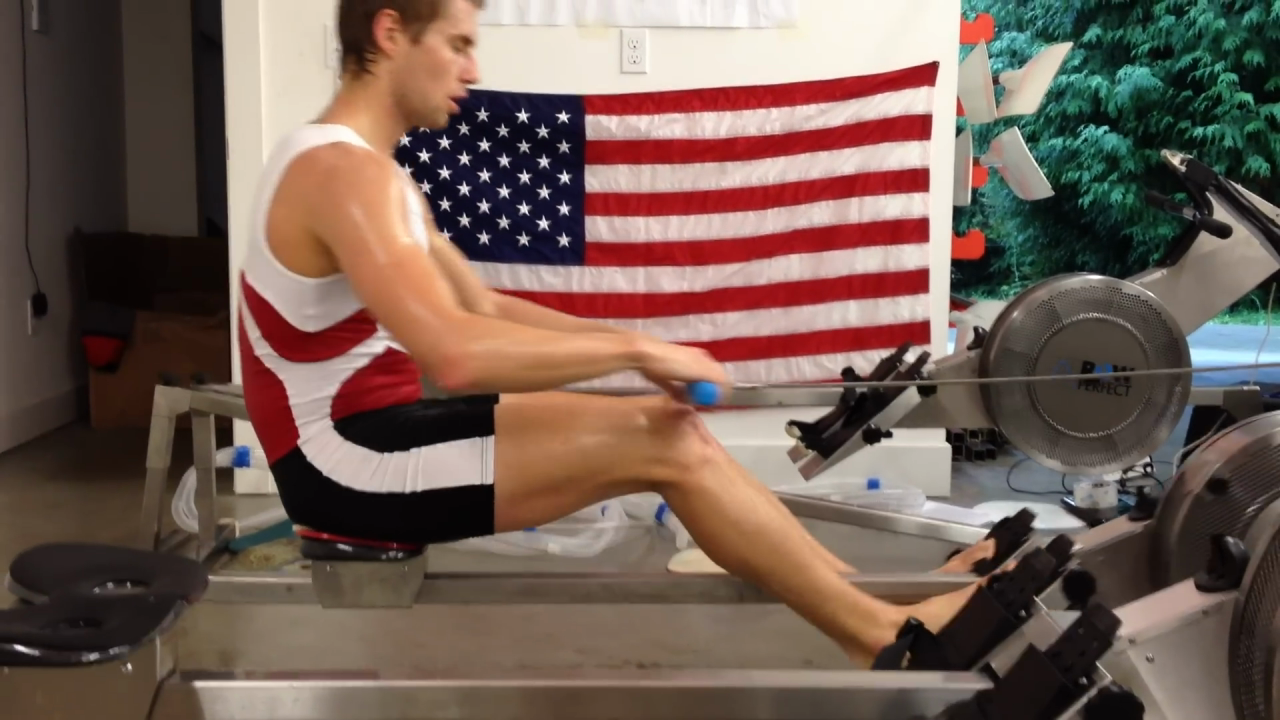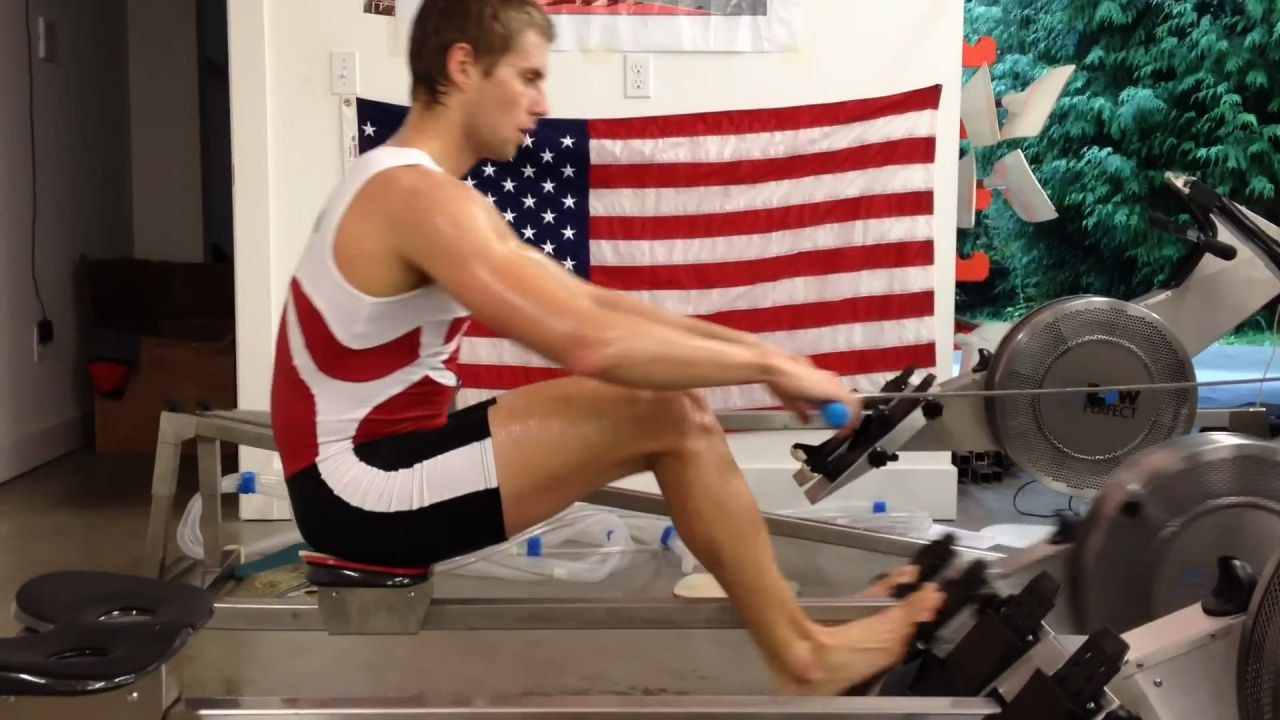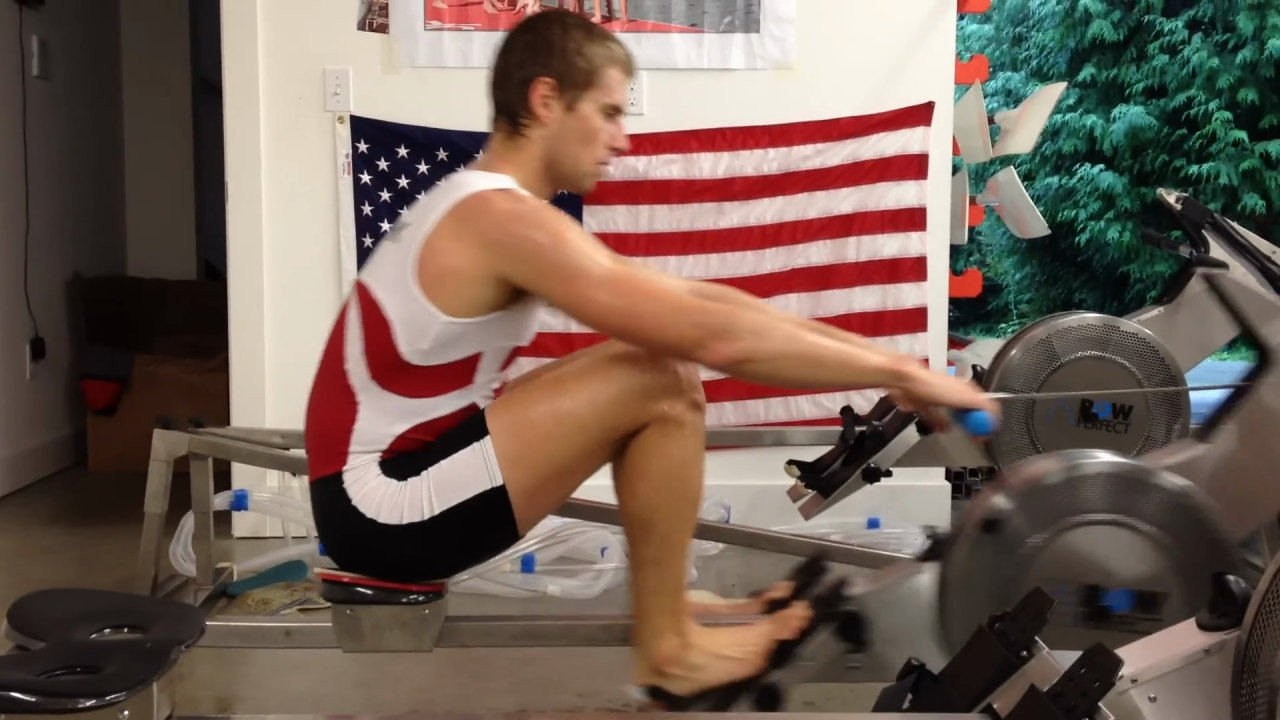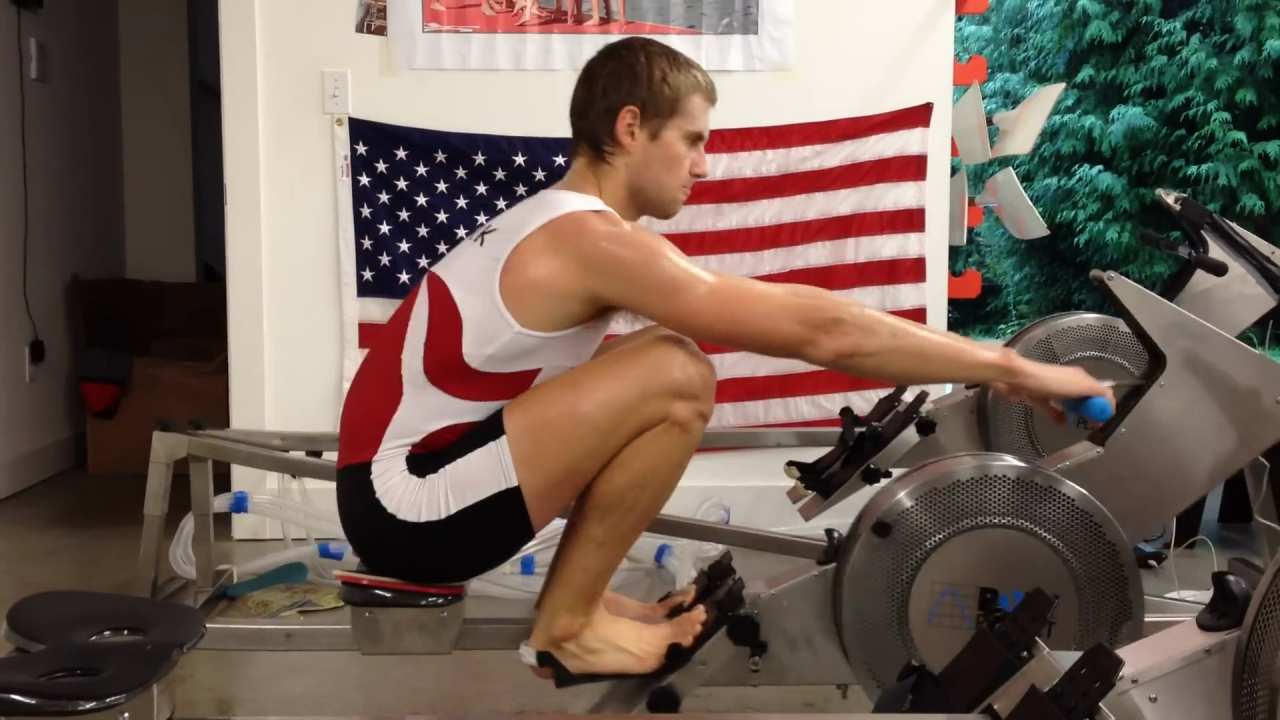
dt=0.3s
person 1, frame 1
left shoulder: (346, 162)
right shoulder: (349, 174)
left elbow: (484, 307)
right elbow: (458, 354)
left wrist: (620, 340)
right wrist: (633, 350)
left hip: (369, 436)
right hip: (350, 469)
left knee: (666, 425)
right knee: (667, 446)
left ankle: (866, 597)
right ankle: (886, 632)
person 1, frame 2
left shoulder: (414, 185)
right shoulder: (416, 197)
left elbow: (584, 303)
right elbow: (585, 344)
left wrist: (753, 348)
right wrist: (763, 363)
left hip: (376, 472)
right hip: (363, 501)
left knee: (664, 406)
right knee: (670, 411)
right ankle: (802, 653)
person 1, frame 3
left shoulder: (483, 207)
right shoulder: (507, 221)
left elbow: (689, 301)
right elbow: (716, 338)
right wrist: (898, 371)
left hip: (387, 490)
right hip: (384, 514)
left knee: (651, 359)
right knee: (663, 382)
right ankle: (669, 646)
person 1, frame 4
left shoulder: (562, 224)
right shoulder: (593, 241)
right elbow: (819, 332)
right wrist: (1010, 367)
left hip: (413, 490)
right hip: (409, 512)
left knee: (662, 377)
right knee: (677, 378)
right ankle: (568, 622)
